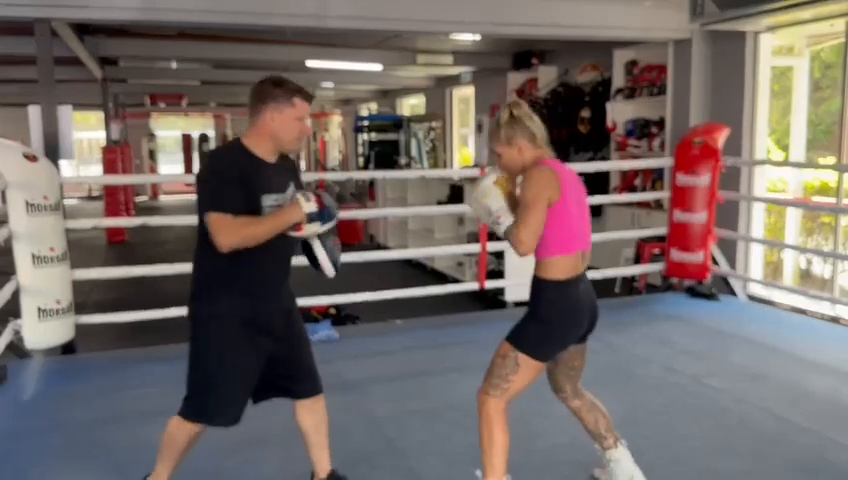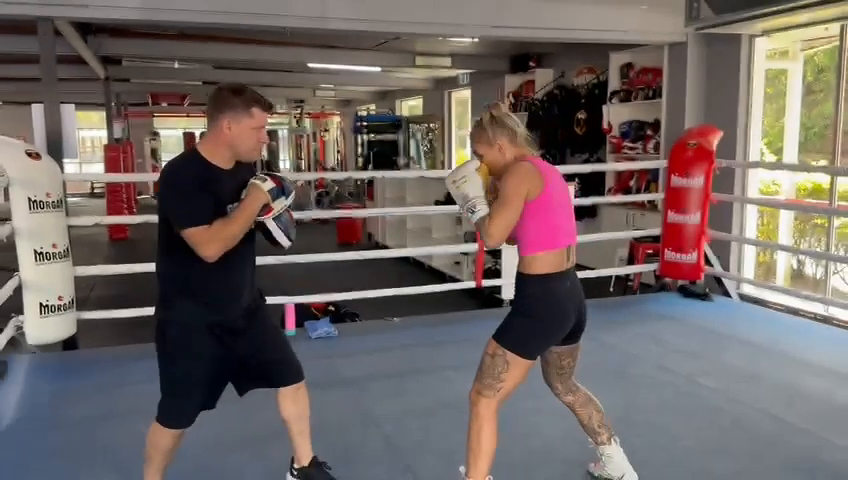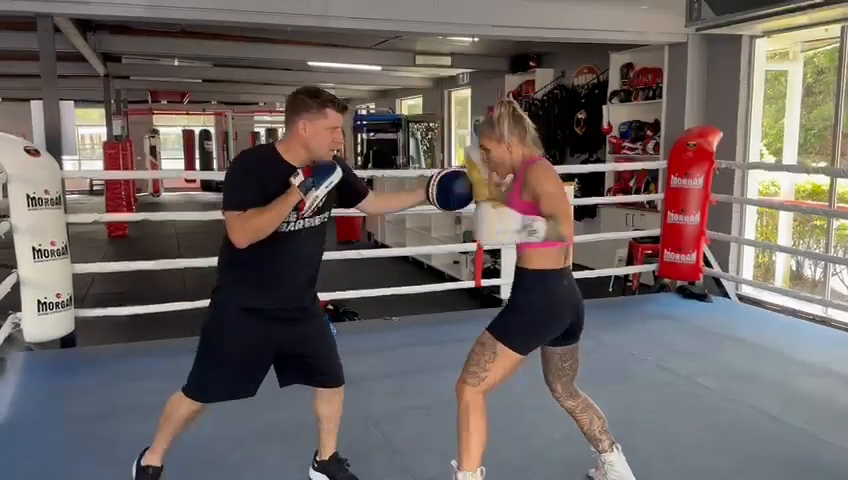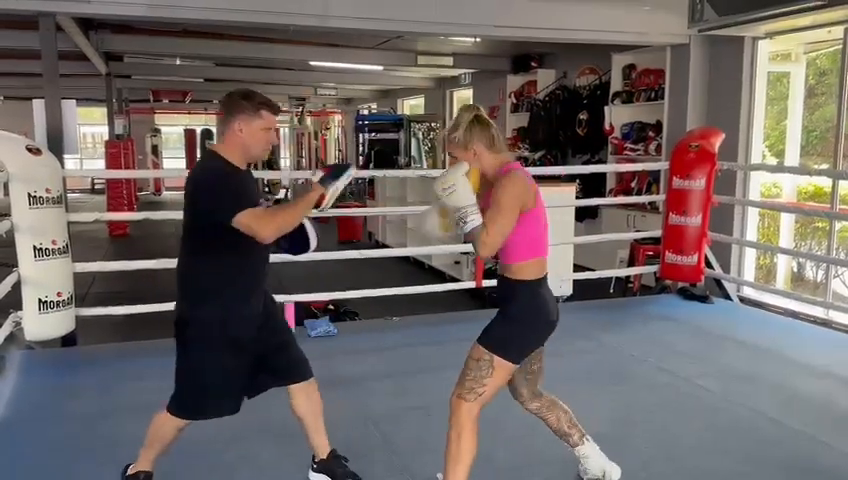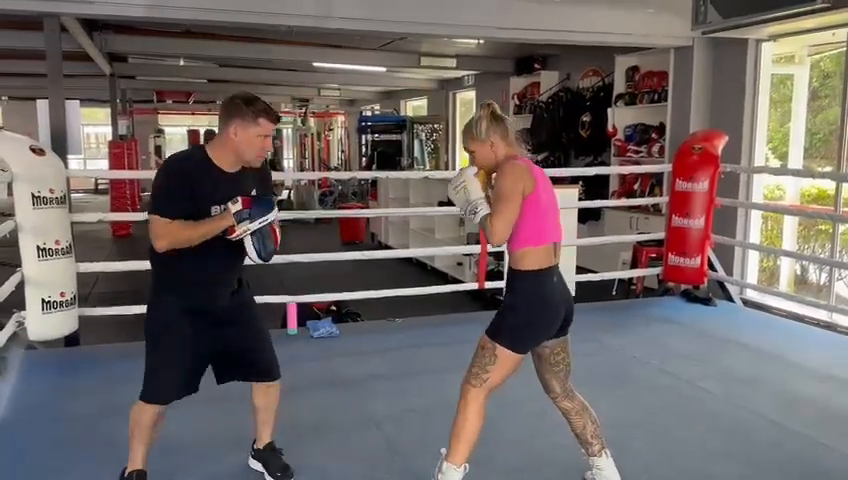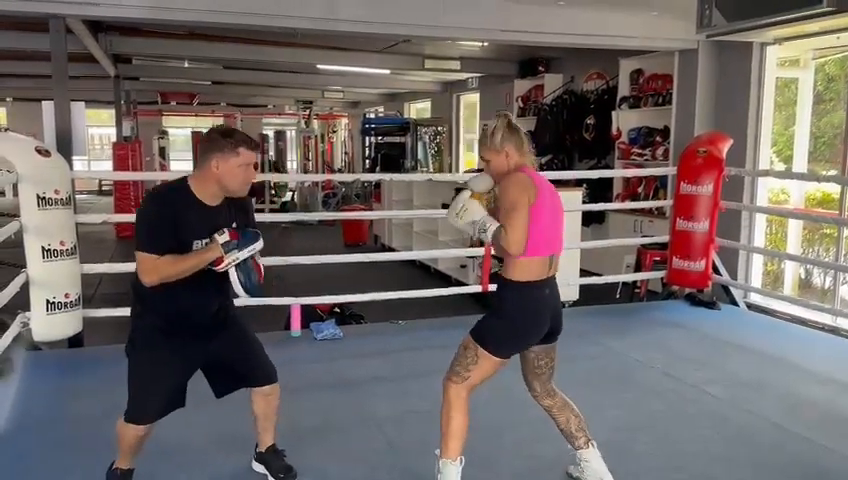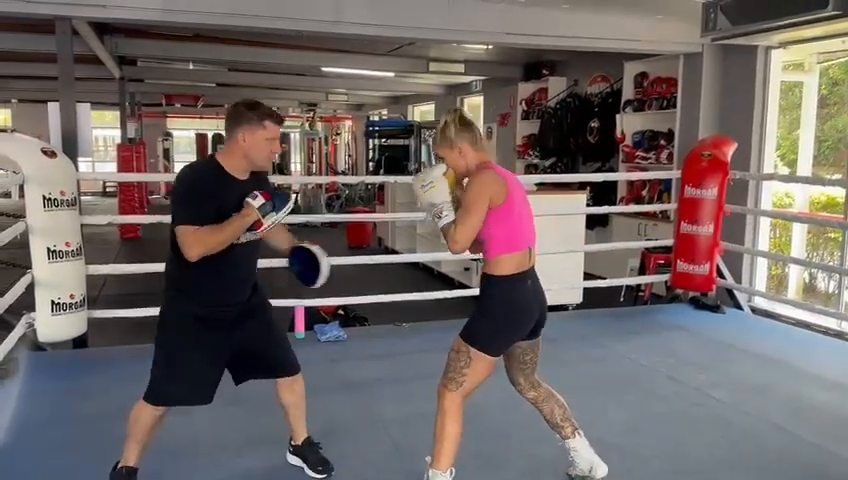
dt=0.5s
person 1, frame 1
left shoulder: (286, 166)
right shoulder: (223, 165)
right elbow: (227, 237)
left wrist: (310, 228)
right wrist: (292, 214)
left hip: (276, 305)
right hip: (224, 311)
left knee: (309, 389)
right knee: (201, 410)
person 1, frame 2
left shoulder: (243, 168)
right shoulder: (182, 175)
right elbow: (210, 245)
right wrist: (256, 199)
left hip: (244, 306)
right hip: (191, 317)
left knee: (291, 378)
right knee: (176, 413)
person 1, frame 3
left shoulder: (331, 170)
right shoulder: (251, 166)
left elbow: (374, 202)
right elbow: (240, 234)
left wrist: (429, 192)
right wrist: (295, 195)
left hip: (298, 304)
right hip: (243, 304)
left knee: (331, 380)
right knee: (202, 390)
person 1, frame 4
left shoulder: (238, 172)
right shoulder: (211, 176)
right elbow: (264, 229)
left wrist: (293, 221)
right wrist: (317, 192)
left hip: (252, 304)
right hip: (211, 314)
left knee: (300, 376)
right knee: (188, 405)
person 1, frame 5
left shoulder: (257, 175)
right shoulder: (181, 169)
left elbow: (266, 226)
right elbow: (162, 238)
right wrist: (226, 220)
left hip: (231, 297)
right hip: (178, 304)
left knee: (268, 374)
right knee: (158, 394)
left ankle: (263, 449)
person 1, frame 6
left shoulder: (238, 204)
right shoulder: (163, 203)
right elbow: (149, 273)
right wrist: (215, 251)
left hip: (216, 316)
right hip: (160, 326)
left knee: (266, 381)
right knee: (141, 416)
person 1, frame 7
left shoulder: (257, 180)
right shoulder: (196, 179)
right elbow: (194, 248)
left wrist: (294, 248)
right wrist: (249, 214)
left hip: (244, 301)
right hip: (191, 310)
left knee: (288, 370)
right knee: (161, 396)
left ankle: (301, 444)
person 2, frame 1
left shoulder: (538, 175)
right shoulder: (566, 175)
left elbow: (524, 245)
left wrist: (497, 212)
right wrist: (507, 197)
left hip: (553, 305)
right hip: (580, 300)
left knee: (491, 399)
right knee: (569, 391)
person 2, frame 2
left shoulder: (520, 172)
right shoulder: (549, 172)
left elbow: (492, 236)
left wrist: (471, 198)
right wrist: (485, 195)
left hip: (539, 301)
right hip: (569, 296)
left knee: (483, 400)
right knee: (564, 386)
person 2, frame 3
left shoulder: (536, 171)
right shoulder: (520, 179)
left elbow: (565, 227)
left wrist: (518, 226)
right wrist: (486, 187)
left hip: (534, 297)
right hip: (566, 296)
left knee: (470, 389)
right knee: (565, 392)
person 2, frame 4
left shoulder: (510, 184)
right shoulder: (503, 178)
left elbow: (485, 249)
left wrist: (460, 203)
left hip: (525, 307)
right hip: (533, 304)
left knee: (463, 404)
right knee: (529, 396)
person 2, frame 5
left shoulder: (513, 173)
right shoulder: (533, 172)
left elbow: (497, 235)
left wrist: (473, 199)
right wrist: (483, 197)
left hip: (528, 296)
right hip: (556, 293)
left knee: (474, 390)
right knee: (560, 391)
person 2, frame 6
left shoulder: (515, 182)
right shoulder: (545, 186)
left elbow: (513, 245)
left wrist: (477, 221)
right wrist: (489, 210)
left hip: (517, 304)
right hip: (548, 300)
left knee: (455, 387)
right knee: (543, 390)
person 2, frame 7
left shoulder: (484, 179)
right shoulder: (503, 177)
left elbow: (457, 243)
left wrist: (439, 201)
right wrist: (447, 199)
left hip: (503, 300)
right hip: (529, 295)
left knee: (451, 395)
right knee: (527, 382)
